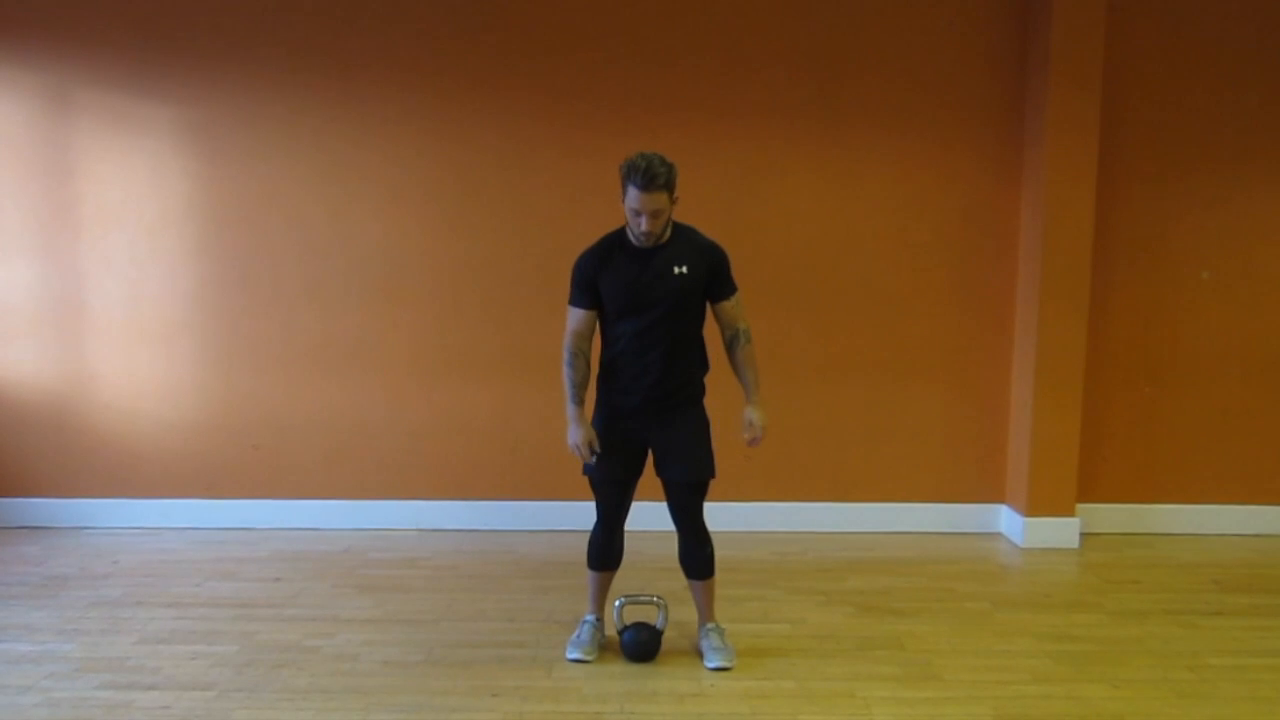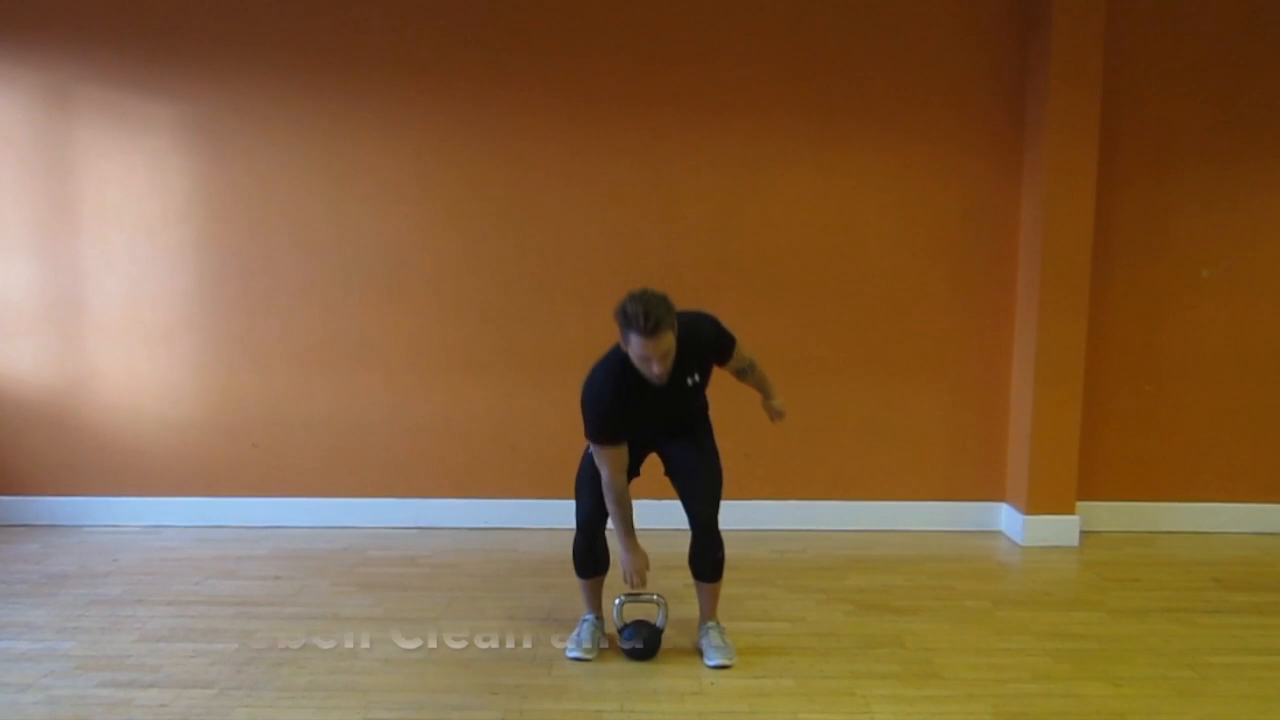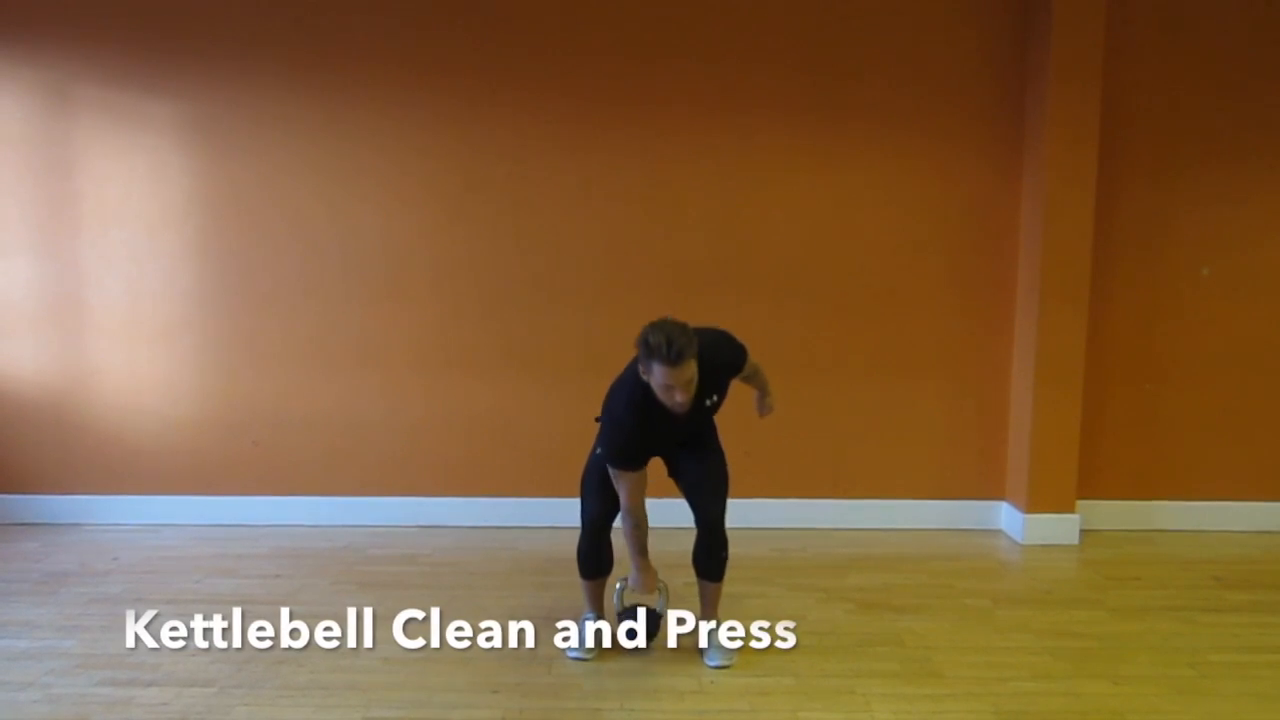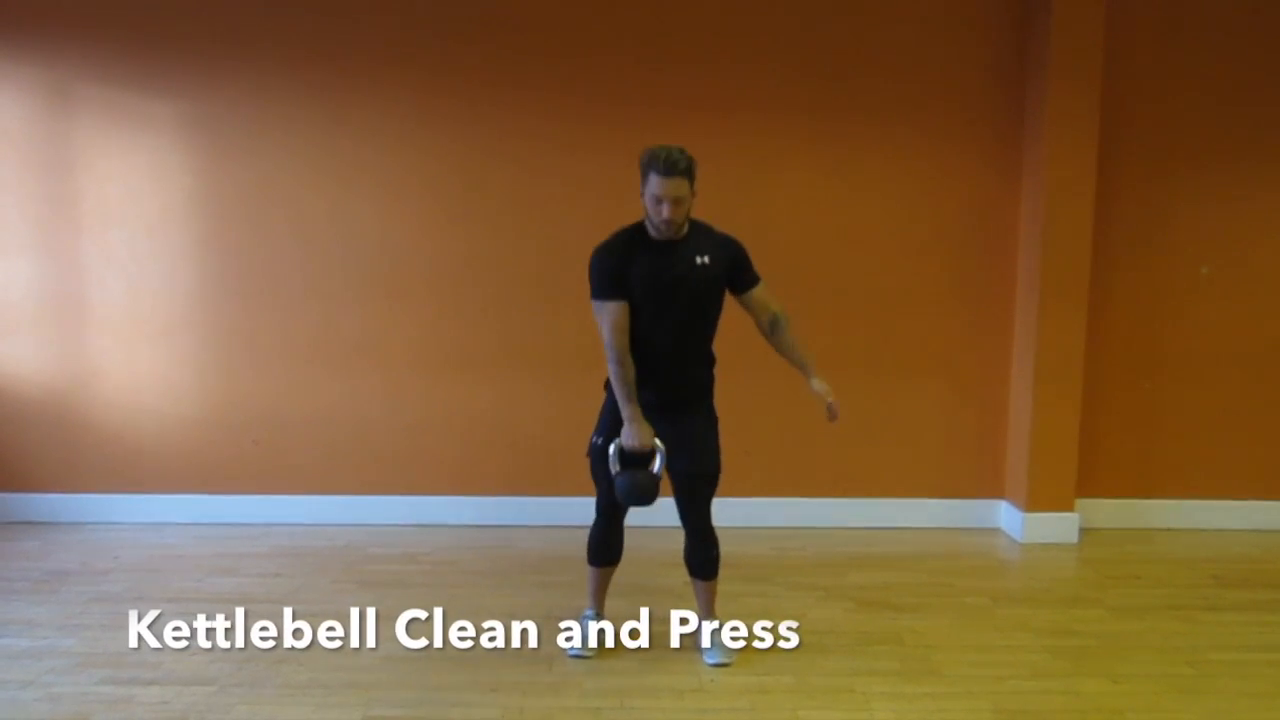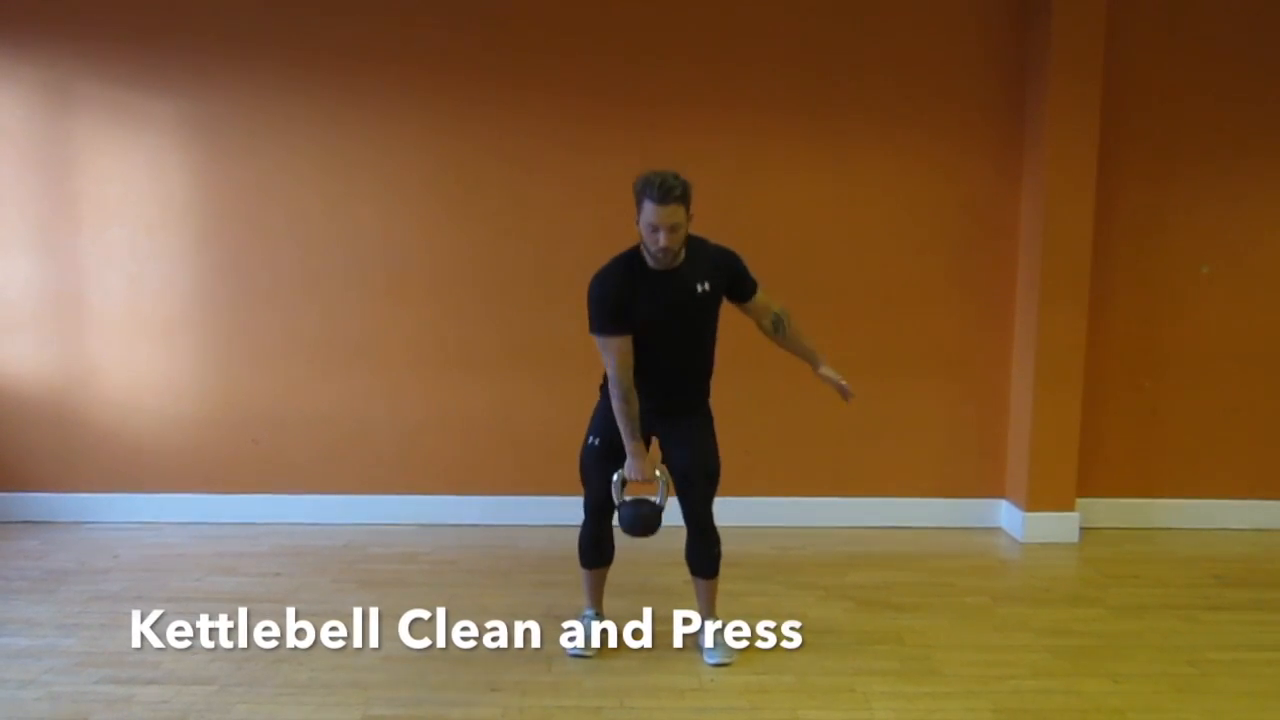
dt=0.5s
person 1, frame 1
left shoulder: (703, 254)
right shoulder: (597, 259)
left elbow: (735, 328)
right elbow: (576, 340)
left wrist: (752, 400)
right wrist: (576, 415)
left hip: (682, 413)
right hip: (617, 414)
left knee: (689, 520)
right knee: (609, 519)
left ankle: (709, 626)
right ankle: (593, 620)
person 1, frame 2
left shoulder: (702, 333)
right shoulder: (603, 386)
left elbow: (741, 363)
right elbow: (613, 478)
left wrist: (767, 394)
right wrist: (628, 546)
left hip: (687, 427)
right hip: (623, 432)
left knee: (704, 518)
right knee: (589, 516)
left ankle: (709, 625)
right ankle: (592, 620)
person 1, frame 3
left shoulder: (718, 350)
right shoulder: (624, 409)
left elbow: (747, 367)
right elbow: (631, 503)
left wrist: (764, 392)
right wrist: (640, 566)
left hip: (695, 434)
right hip: (627, 436)
left knee: (711, 520)
right knee: (595, 519)
left ankle: (709, 625)
right ankle: (593, 618)
person 1, frame 4
left shoulder: (721, 249)
right shoulder: (614, 254)
left elbow: (767, 315)
right elbow: (615, 343)
left wrist: (810, 377)
right wrist: (632, 419)
left hip: (691, 407)
right hip: (628, 406)
left knee: (697, 518)
right knee: (610, 510)
left ankle: (709, 625)
right ankle: (593, 616)
person 1, frame 5
left shoulder: (718, 263)
right shoulder: (611, 283)
left elbow: (768, 315)
right elbow: (619, 375)
left wrist: (817, 364)
right wrist: (634, 452)
left hip: (688, 407)
right hip: (625, 408)
left knee: (700, 515)
right knee: (598, 508)
left ankle: (709, 624)
right ankle: (592, 615)
